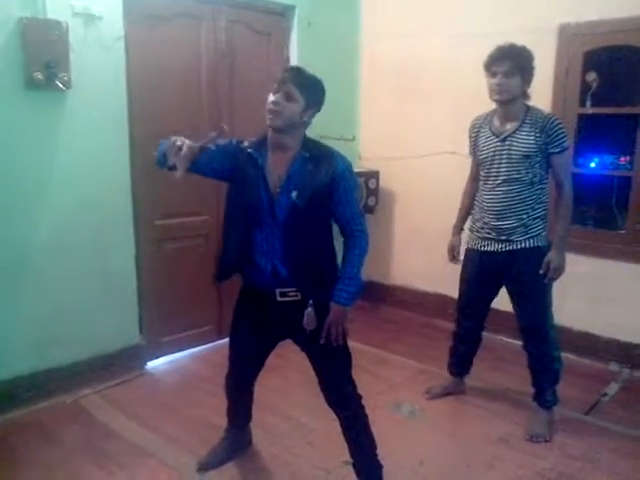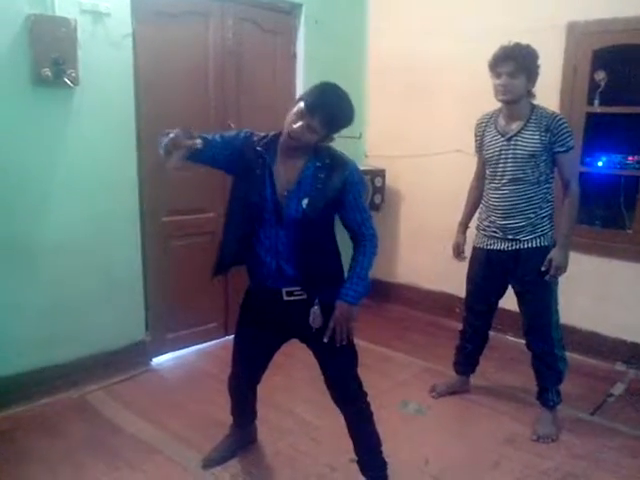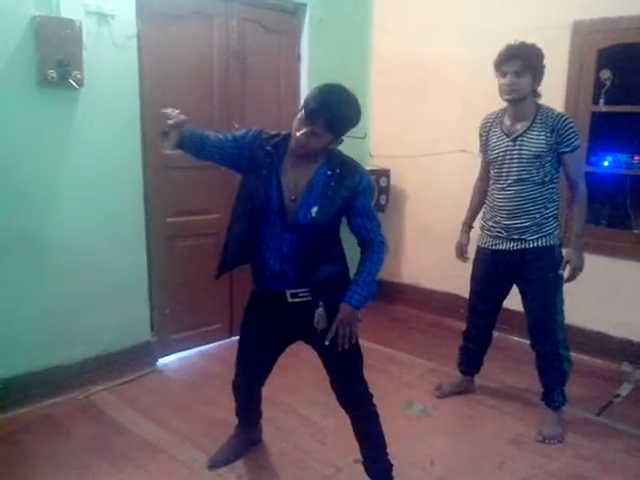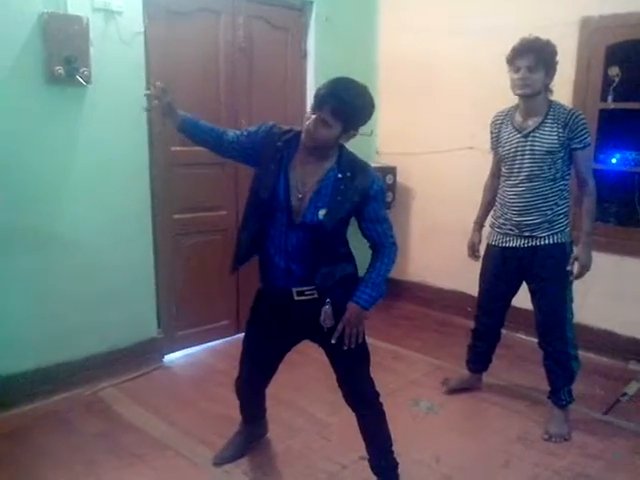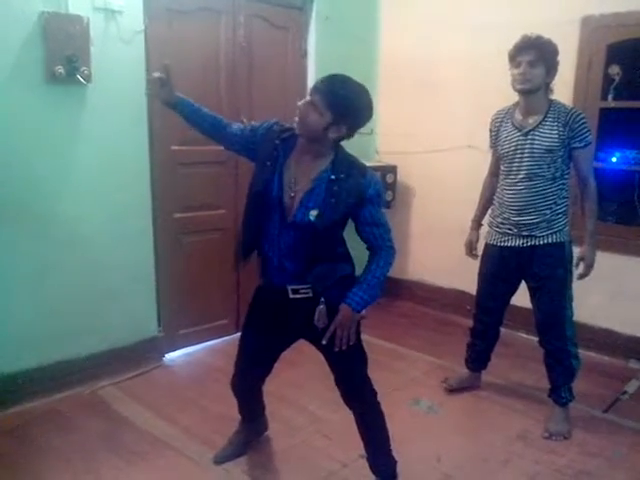
dt=0.5s
person 1, frame 1
left shoulder: (331, 167)
right shoulder: (241, 155)
left elbow: (356, 235)
right elbow: (169, 155)
left wrist: (342, 300)
right wrist: (178, 151)
left hip: (312, 301)
right hip: (257, 299)
left knee: (342, 395)
right knee: (238, 377)
right ankle: (237, 434)
person 1, frame 2
left shoulder: (341, 173)
right shoulder: (247, 149)
left elbow: (366, 239)
right elbow: (197, 145)
left wrist: (349, 298)
right wrist: (177, 142)
left hip: (319, 300)
right hip: (262, 297)
left knee: (349, 394)
right knee: (241, 378)
right ankle: (243, 430)
person 1, frame 3
left shoulder: (351, 179)
right shoulder: (259, 148)
left elbow: (374, 245)
right elbow: (209, 144)
left wrist: (353, 301)
right wrist: (182, 132)
left hip: (324, 302)
right hip: (268, 299)
left knee: (354, 396)
right knee: (245, 380)
right ankle: (248, 430)
person 1, frame 4
left shoulder: (362, 181)
right shoulder: (272, 143)
left elbow: (385, 247)
right elbow: (223, 140)
left wrist: (362, 301)
right wrist: (176, 117)
left hip: (332, 300)
right hip: (274, 297)
left knee: (361, 395)
right knee: (249, 380)
right ankle: (253, 427)
person 1, frame 5
left shoulder: (358, 182)
right shoulder: (273, 140)
left elbow: (383, 250)
right elbow: (225, 131)
left wrist: (354, 304)
right wrist: (173, 99)
left hip: (328, 300)
right hip: (272, 295)
left knee: (359, 395)
right knee: (245, 378)
right ankle: (252, 425)
person 2, frame 1
left shoulder: (547, 126)
right shoulder: (478, 127)
left elbow: (564, 189)
left wrist: (558, 246)
right wrist: (457, 230)
left hip: (528, 249)
right hip: (481, 245)
left knee: (537, 330)
right knee: (467, 317)
left ankle: (545, 405)
right ankle: (456, 378)
person 2, frame 2
left shoulder: (552, 125)
right shoulder: (484, 126)
left elbow: (571, 187)
left wrist: (561, 245)
right wrist: (462, 227)
left hip: (534, 247)
right hip: (488, 243)
left knee: (541, 329)
right knee: (475, 316)
left ankle: (549, 405)
right ankle: (462, 376)
person 2, frame 3
left shoulder: (558, 125)
right shoulder: (489, 125)
left elbow: (577, 187)
left wrist: (576, 244)
right wrist: (465, 227)
left hip: (539, 247)
right hip: (492, 243)
left knee: (546, 329)
right knee: (478, 316)
left ankle: (554, 405)
right ankle: (466, 376)
person 2, frame 4
left shoulder: (569, 122)
right shoulder: (500, 122)
left elbow: (586, 184)
left wrist: (585, 242)
right wrist: (477, 226)
left hip: (550, 245)
right hip: (502, 241)
left knee: (555, 328)
right knee: (487, 313)
left ankle: (560, 404)
right ankle: (474, 373)
person 2, frame 5
left shoulder: (570, 121)
right shoulder: (499, 121)
left elbow: (587, 182)
left wrist: (589, 240)
right wrist: (475, 224)
left hip: (549, 244)
right hip: (500, 240)
left knee: (554, 326)
right knee: (485, 312)
left ankle: (561, 402)
right ankle: (473, 372)
